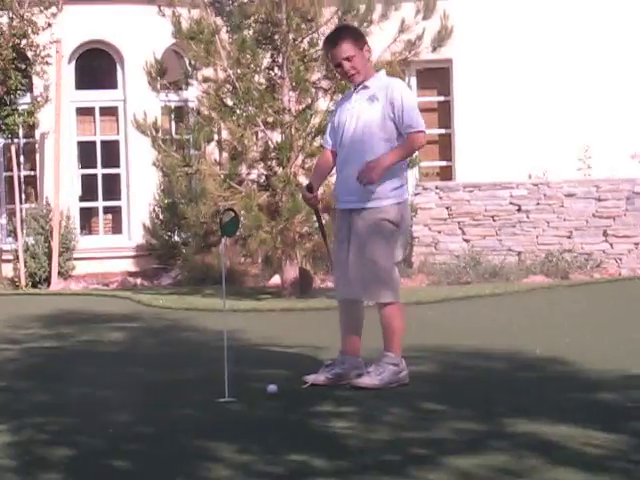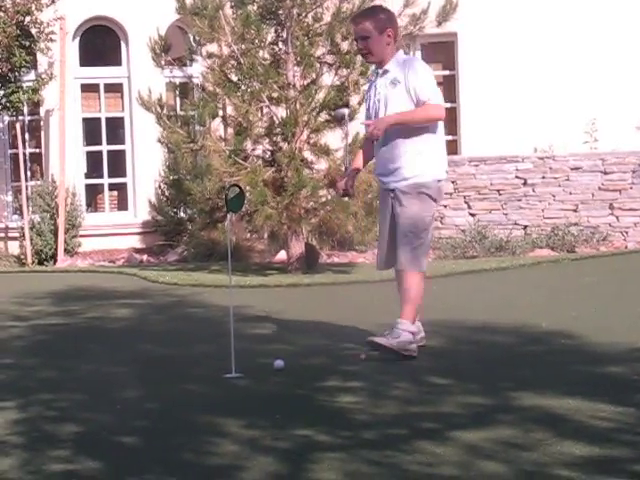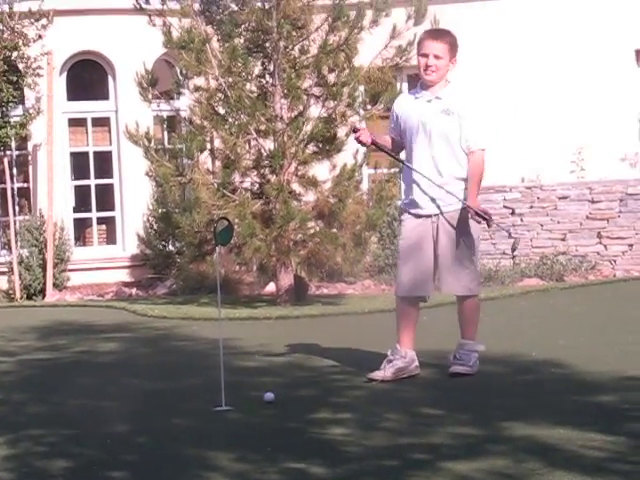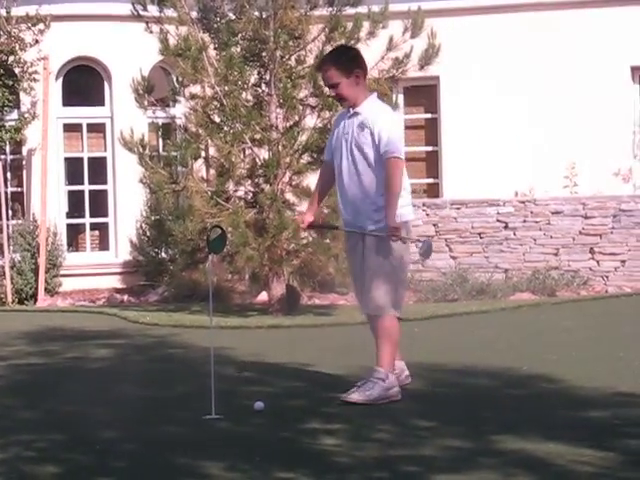
dt=1s
person 1, frame 1
left shoulder: (393, 89)
right shoulder: (342, 105)
left elbow: (418, 137)
right elbow: (329, 151)
left wrist: (382, 162)
right wrist: (313, 185)
left hip: (384, 205)
right hip: (347, 207)
left knee: (382, 284)
right knee: (346, 286)
left ankle: (394, 363)
right ankle: (349, 359)
person 1, frame 2
left shoulder: (412, 68)
right shoulder: (373, 85)
left elbow: (436, 110)
left wrist: (391, 120)
right wrist: (352, 172)
left hip: (420, 179)
right hip: (390, 183)
left knee: (410, 254)
right knee: (395, 257)
left ankle: (406, 330)
right ankle: (407, 328)
person 1, frame 3
left shoulder: (461, 105)
right shoulder: (402, 104)
left elbow: (476, 155)
left wrist: (472, 201)
right wrist: (372, 138)
left hip: (455, 208)
right hip: (415, 209)
left knee: (464, 282)
right knee: (407, 284)
left ankle: (467, 350)
right ankle: (404, 355)
person 1, frame 4
left shoulder: (381, 115)
right shoulder: (340, 121)
left elbow: (393, 163)
right elbow: (331, 168)
left wrist: (392, 213)
right wrist: (312, 206)
left hip: (385, 225)
right hip: (357, 226)
left knee: (383, 301)
right knee: (370, 302)
left ankle: (385, 379)
right ankle: (393, 367)
